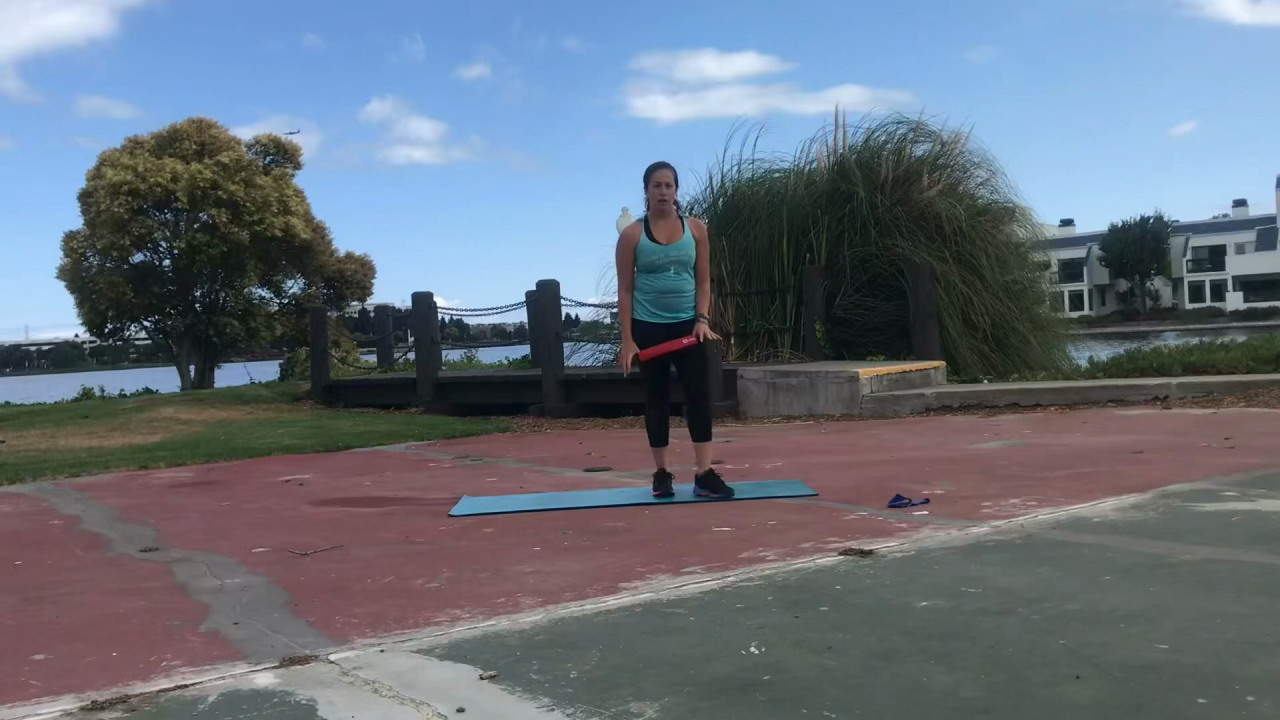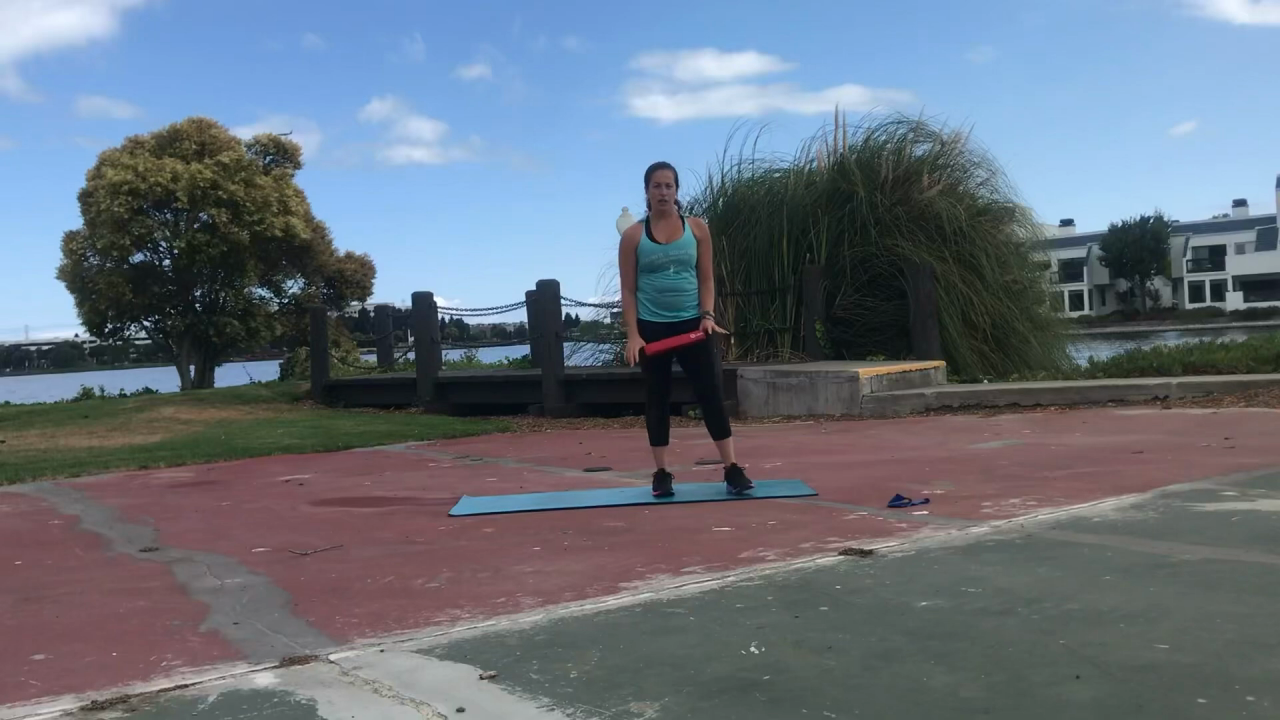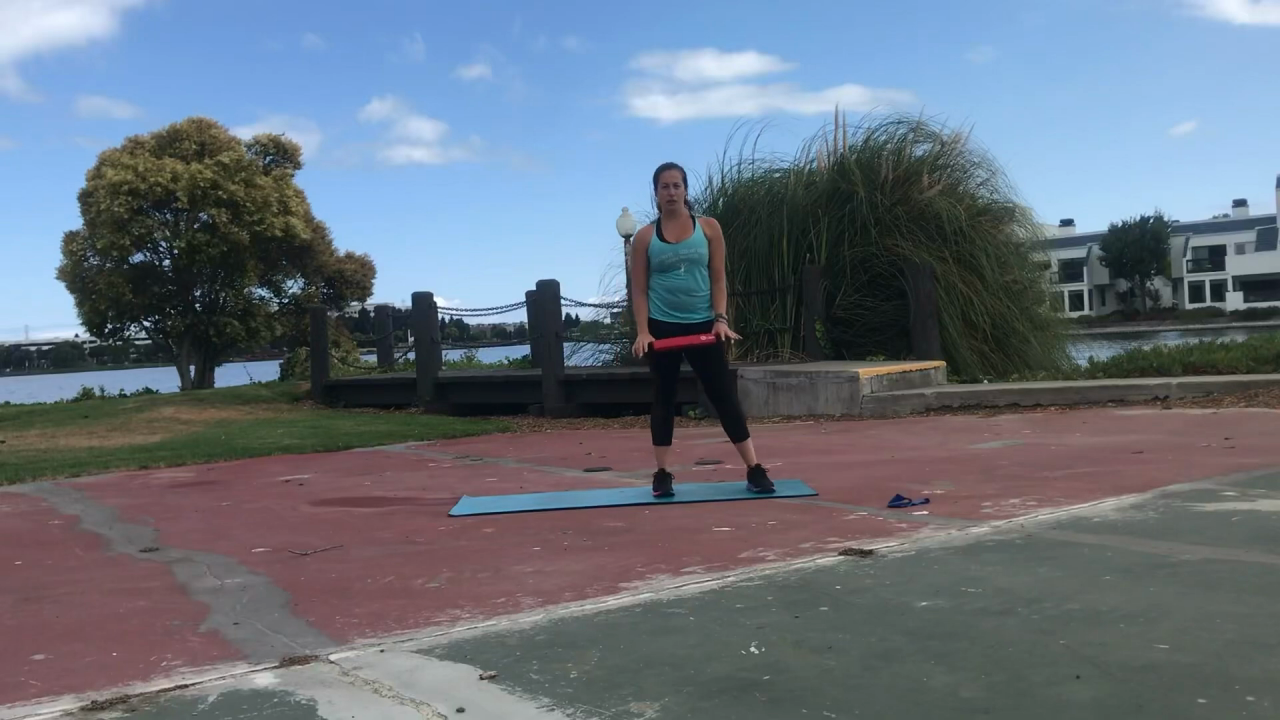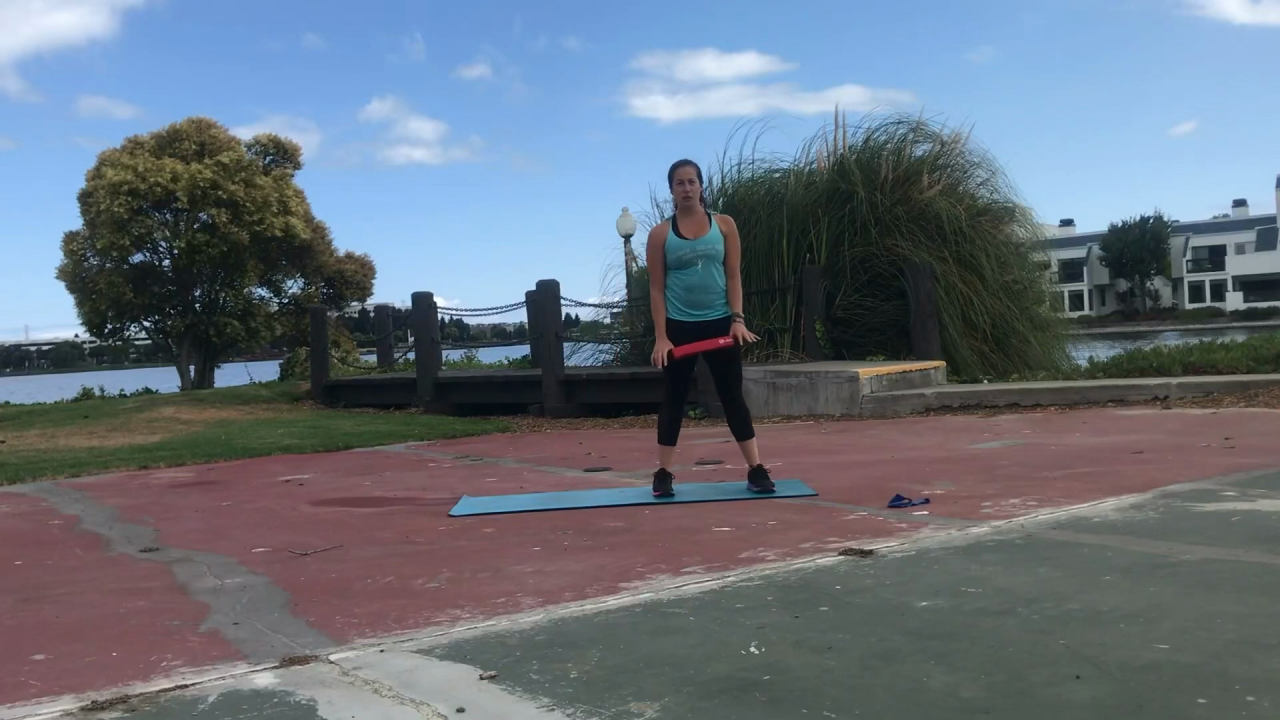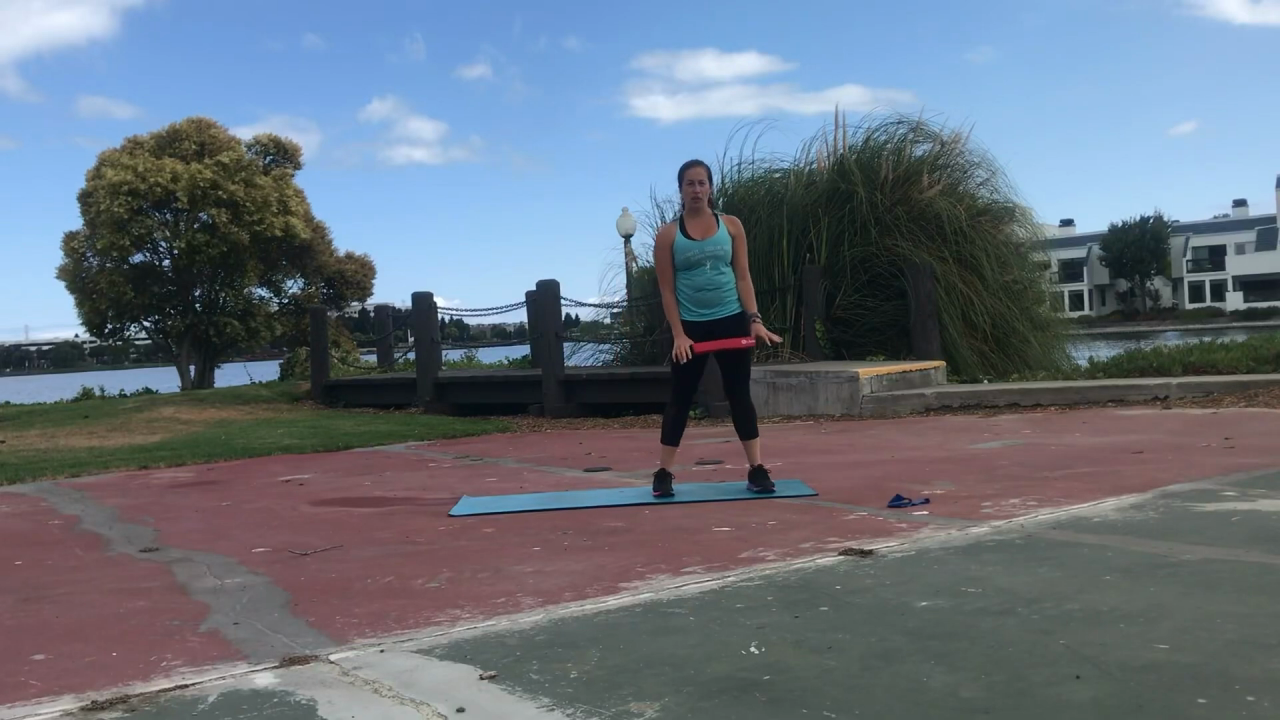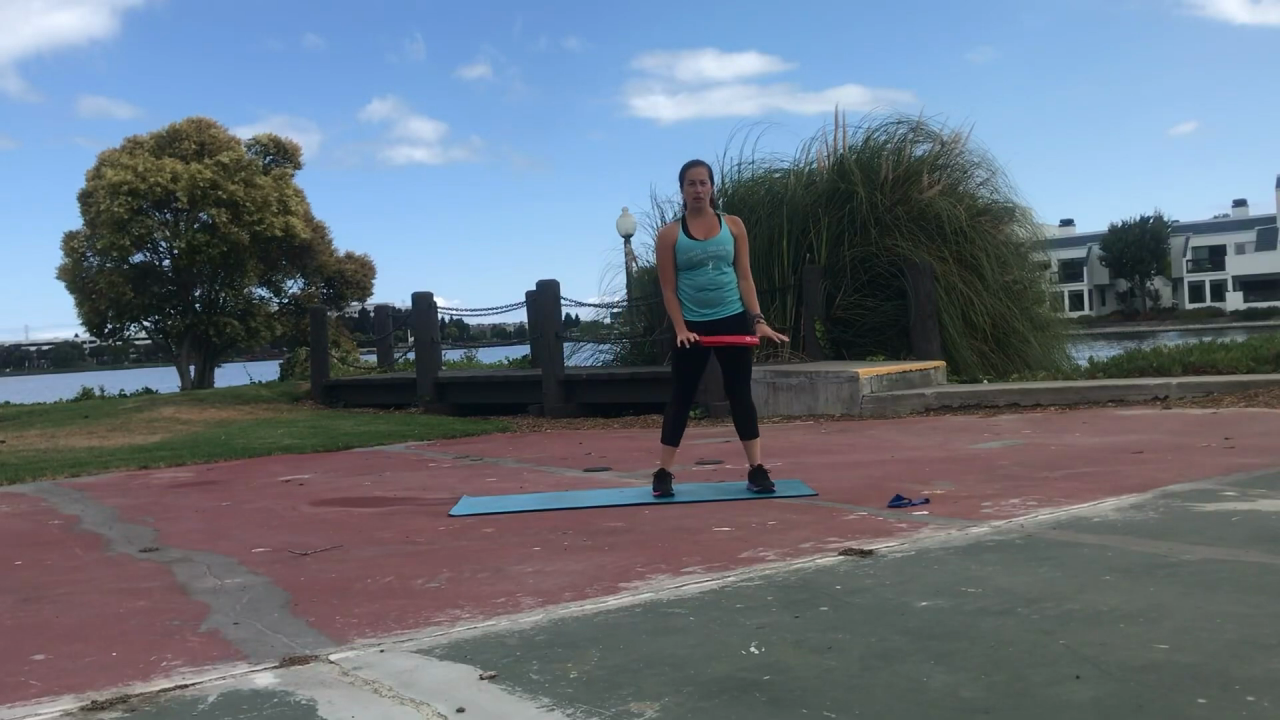
dt=0.2s
person 1, frame 1
left shoulder: (696, 229)
right shoulder: (632, 234)
left elbow: (703, 281)
right elbow: (625, 289)
left wrist: (702, 319)
right wrist: (627, 338)
left hip: (687, 324)
right hip: (649, 328)
left knee: (699, 395)
right knee: (657, 399)
left ankle: (704, 474)
right ankle: (661, 473)
person 1, frame 2
left shoulder: (697, 228)
right shoulder: (633, 235)
left elbow: (706, 279)
right elbow: (628, 290)
left wrist: (707, 315)
right wrist: (632, 334)
left hip: (691, 323)
right hip: (651, 327)
left knee: (710, 393)
right knee: (658, 398)
left ankle: (732, 468)
right ankle: (662, 473)
person 1, frame 3
left shoulder: (709, 227)
right shoulder: (645, 237)
left elbow: (718, 279)
right elbow: (639, 289)
left wrist: (720, 318)
right wrist: (642, 331)
left hip: (702, 326)
right hip: (663, 327)
left knee: (724, 395)
right knee: (664, 399)
left ankle: (754, 469)
right ankle: (662, 473)
person 1, frame 4
left shoulder: (724, 225)
right shoulder: (660, 234)
left elbow: (733, 277)
right elbow: (656, 289)
left wrist: (737, 319)
right wrist: (661, 335)
left hip: (719, 323)
right hip: (679, 327)
left knee: (733, 395)
right knee: (674, 398)
left ankle: (756, 469)
right ankle: (664, 473)
person 1, frame 5
left shoulder: (731, 225)
right shoulder: (668, 234)
left elbow: (743, 277)
right elbow: (667, 290)
left wrist: (754, 319)
right wrist: (679, 334)
left hip: (731, 321)
right hip: (691, 326)
left knee: (739, 394)
right knee: (680, 398)
left ankle: (757, 469)
right ankle: (664, 473)
person 1, frame 6
left shoulder: (733, 225)
right shoulder: (669, 234)
left elbow: (744, 277)
right elbow: (668, 289)
left wrist: (758, 319)
right wrist: (681, 328)
left hip: (733, 321)
right hip: (693, 326)
left knee: (740, 394)
right knee: (681, 398)
left ankle: (756, 469)
right ankle: (663, 473)
